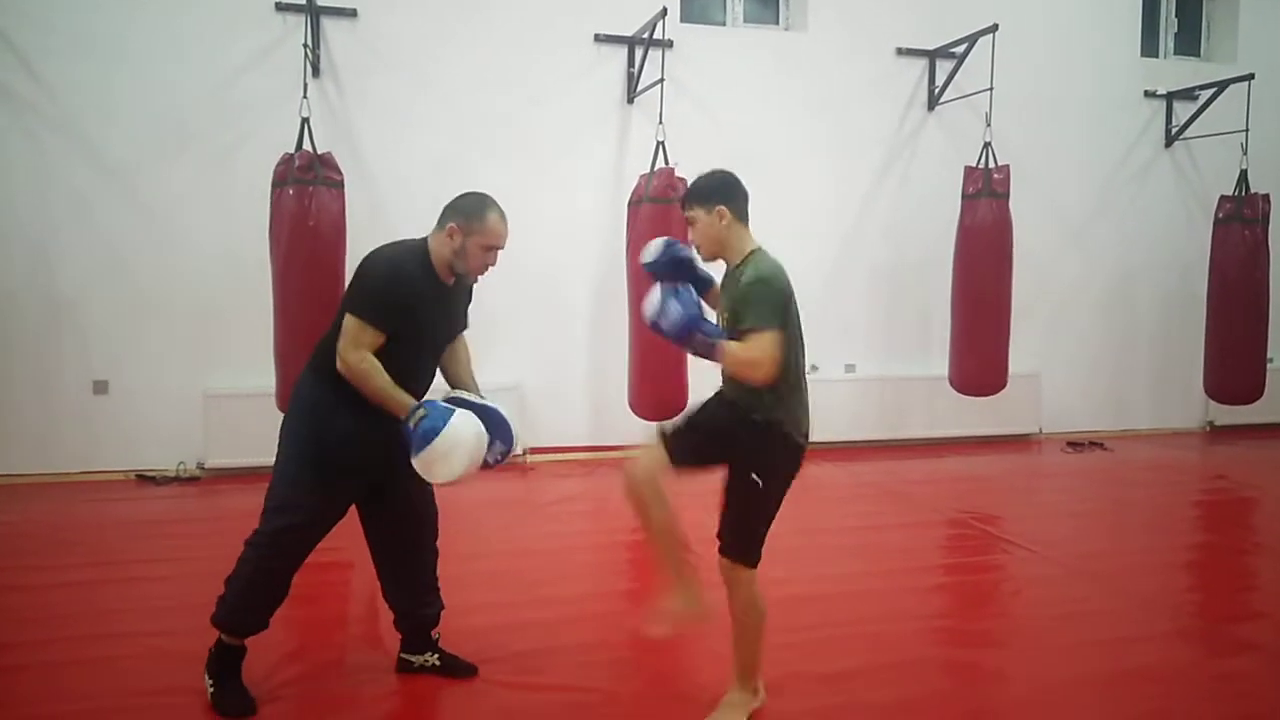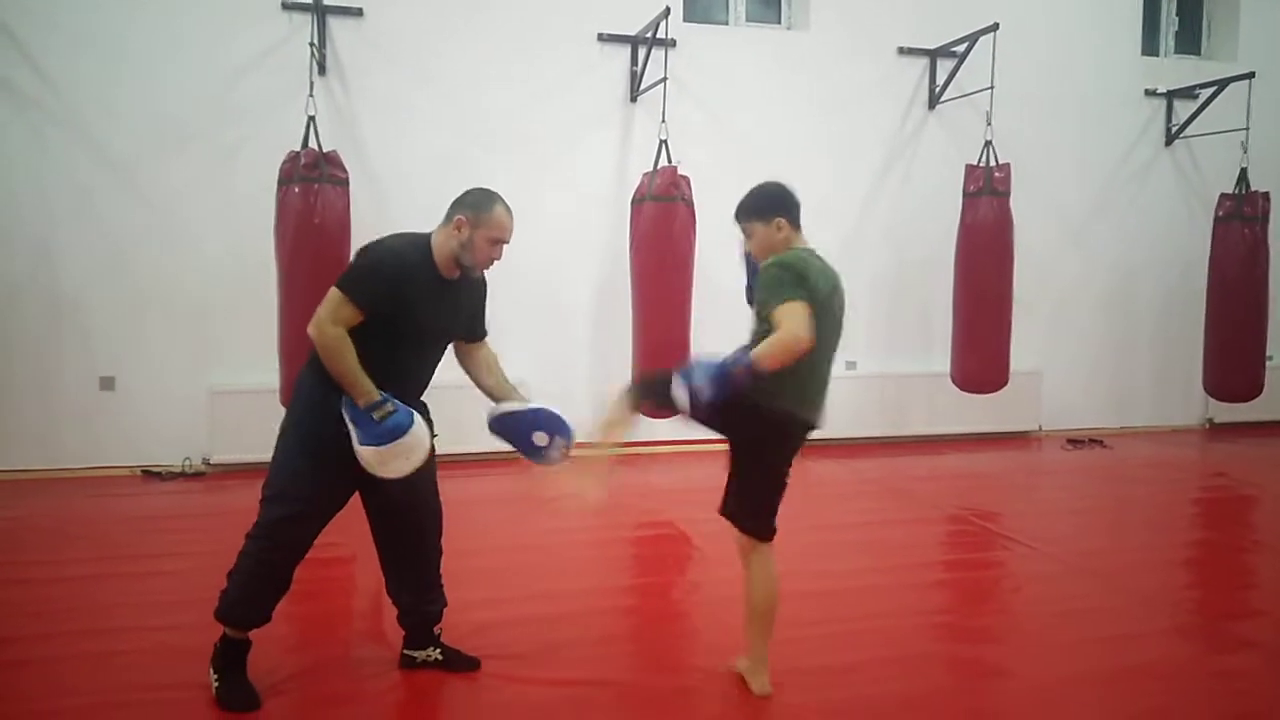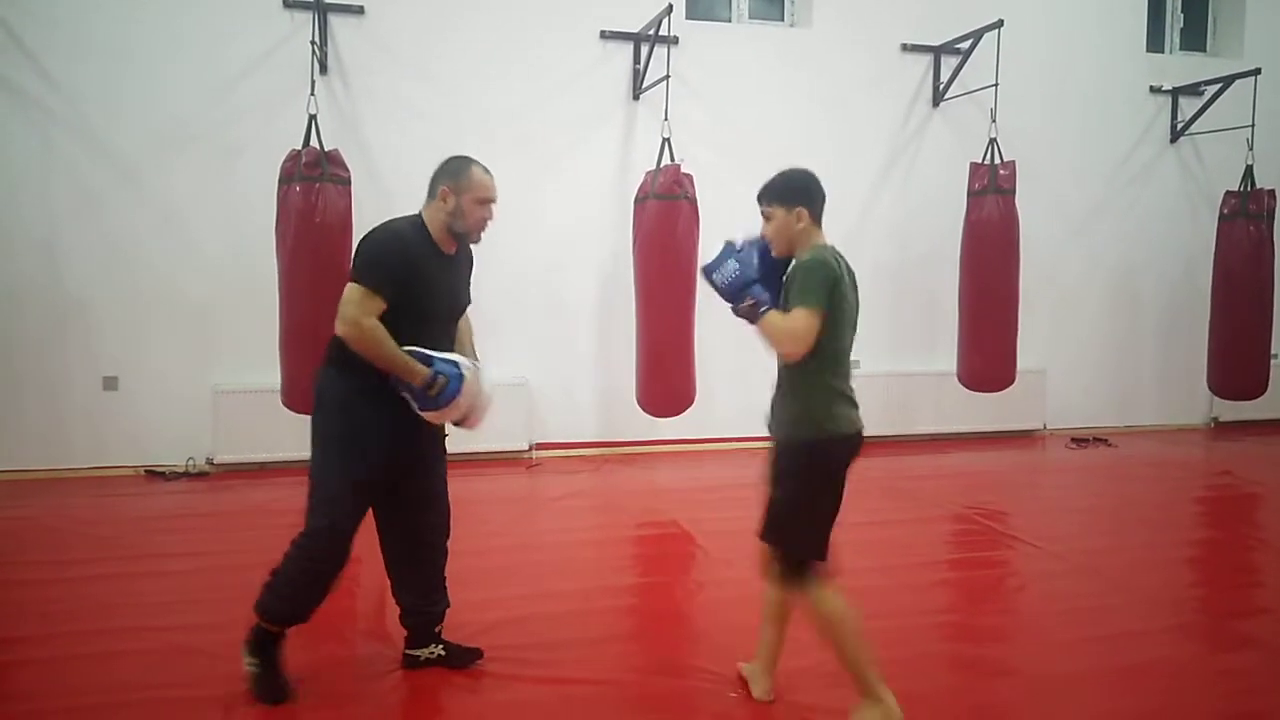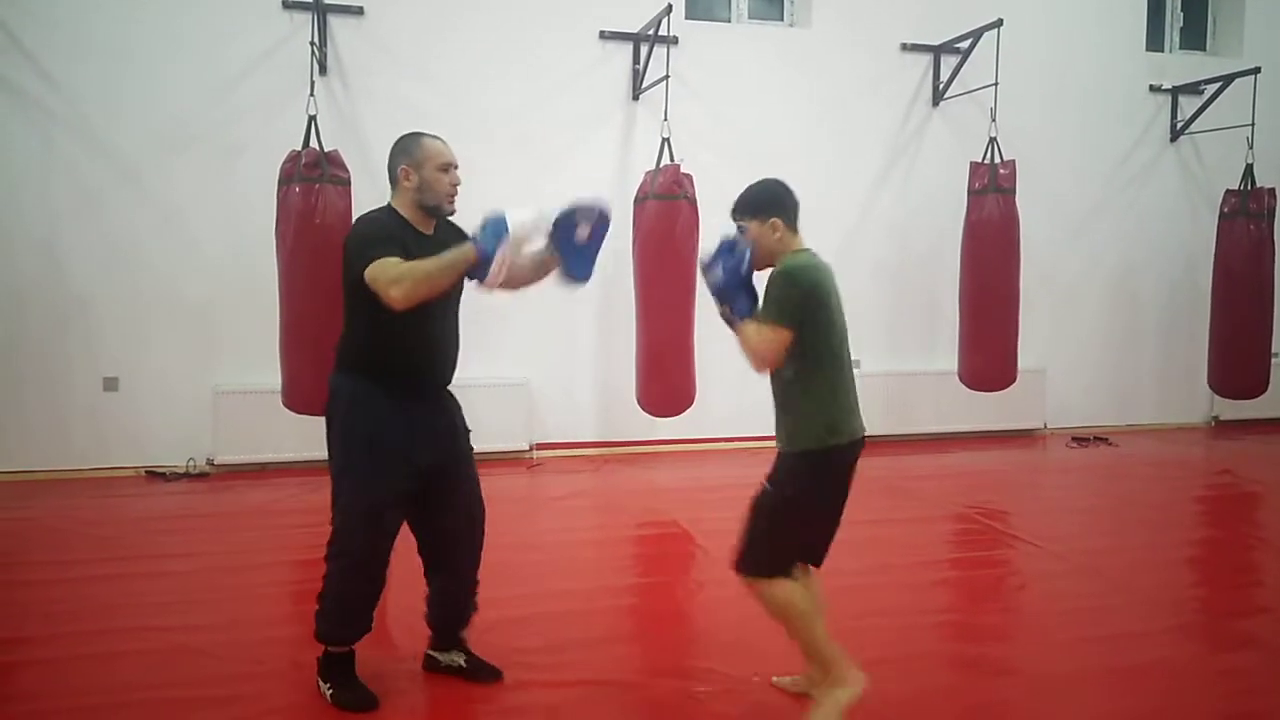
dt=0.4s
person 1, frame 1
left shoulder: (458, 282)
right shoulder: (391, 270)
left elbow: (450, 340)
right elbow: (351, 357)
left wrist: (472, 399)
right wrist: (412, 411)
left hip: (393, 423)
right hip: (330, 419)
left knee: (413, 530)
right knee: (285, 535)
left ankle: (419, 644)
right ankle: (225, 657)
person 1, frame 2
left shoulder: (469, 283)
right shoulder: (389, 260)
left elbow: (473, 348)
right elbow: (324, 328)
left wrist: (514, 403)
right wrist: (367, 399)
left hip: (398, 417)
right hip: (331, 409)
left knee: (418, 525)
right knee: (284, 529)
left ankle: (421, 640)
right ankle: (230, 651)
person 1, frame 3
left shoulder: (459, 254)
right shoulder: (390, 245)
right elbow: (353, 325)
right wrist: (424, 373)
left hip: (412, 406)
right hip: (355, 402)
left knee: (427, 523)
right knee: (333, 525)
left ankle: (423, 637)
right ankle: (266, 640)
person 1, frame 4
left shoulder: (448, 234)
right shoulder: (373, 231)
left elbow: (509, 275)
right elbow: (400, 289)
left wrist: (559, 250)
right wrist: (477, 247)
left hip: (432, 405)
right hip: (369, 409)
left knee: (459, 526)
right knee: (362, 538)
left ankle: (446, 644)
right ankle: (334, 662)
person 2, frame 1
left shoulder: (764, 279)
right shoulder: (736, 271)
left elbow: (759, 368)
right elbow: (723, 311)
left wrist: (692, 330)
right wrist: (685, 278)
left hip: (772, 432)
right hip: (734, 410)
left knee: (736, 562)
right knee: (640, 470)
right ankle: (686, 588)
person 2, frame 2
left shoulder: (793, 268)
right shoulder: (822, 276)
left elbow: (793, 339)
left wrist: (730, 372)
left hip: (753, 406)
right hip: (790, 420)
left knee: (644, 384)
right knee: (755, 542)
right ankle: (758, 667)
person 2, frame 3
left shoulder: (814, 265)
right shoulder: (824, 264)
left elbow: (793, 342)
right elbow: (790, 331)
left wrist: (753, 294)
right wrist: (761, 291)
left hip: (813, 438)
right hip: (820, 432)
left knee: (799, 575)
right knee: (776, 556)
right ankle: (763, 671)
person 2, frame 4
left shoulder: (791, 275)
right shoulder: (809, 268)
left elbow: (763, 356)
right elbow: (777, 341)
left wrist: (732, 294)
right wrist: (738, 291)
left hip: (817, 445)
right hip: (828, 437)
left knee: (758, 572)
right knee: (794, 563)
left ankle: (840, 675)
right ankle: (822, 673)
